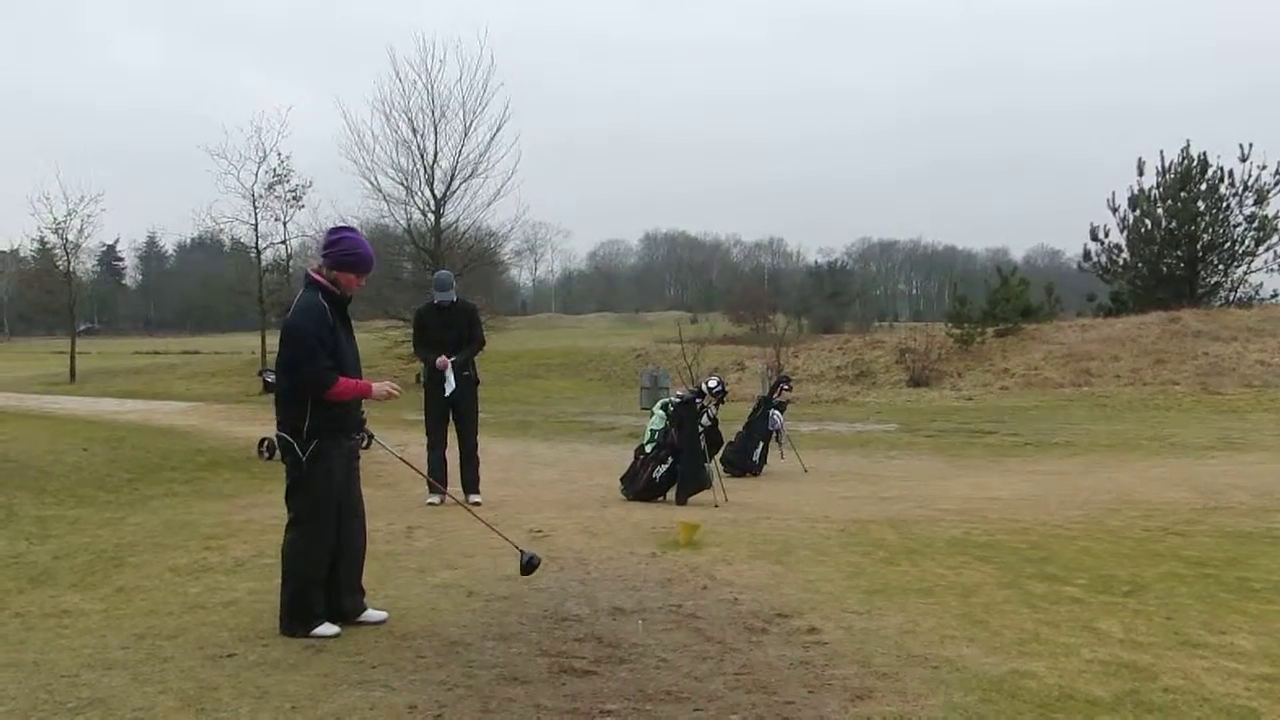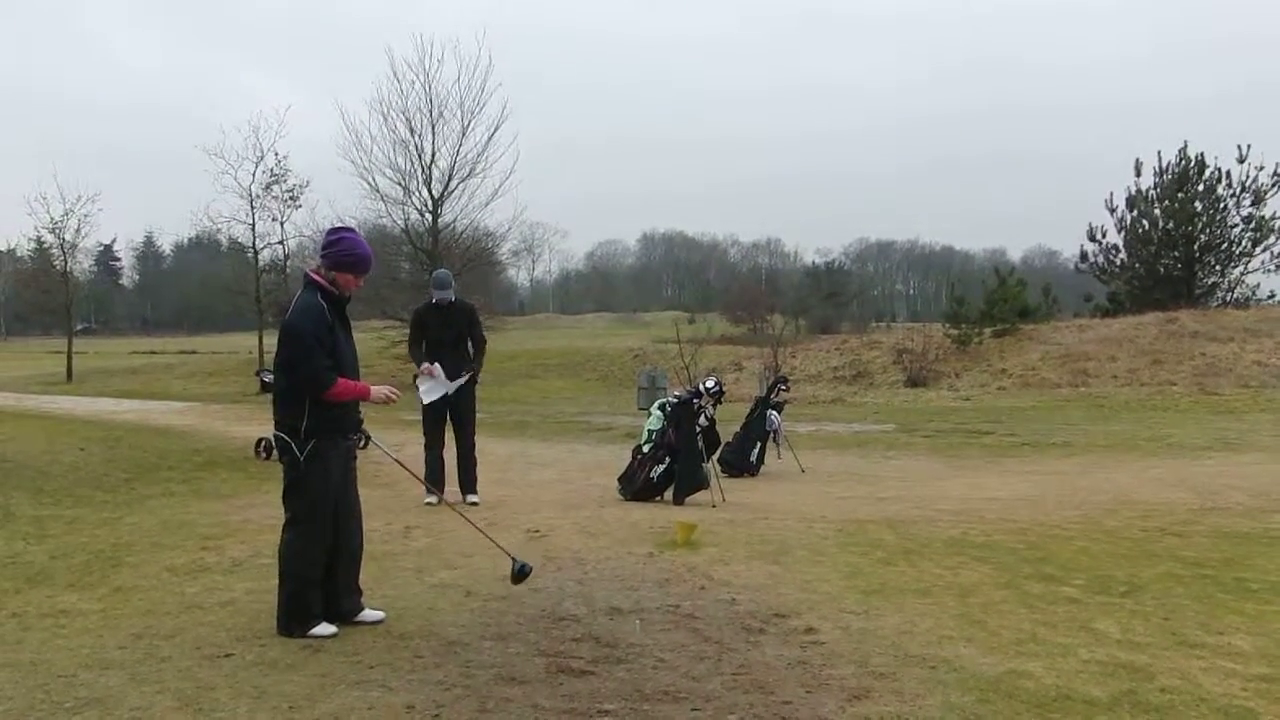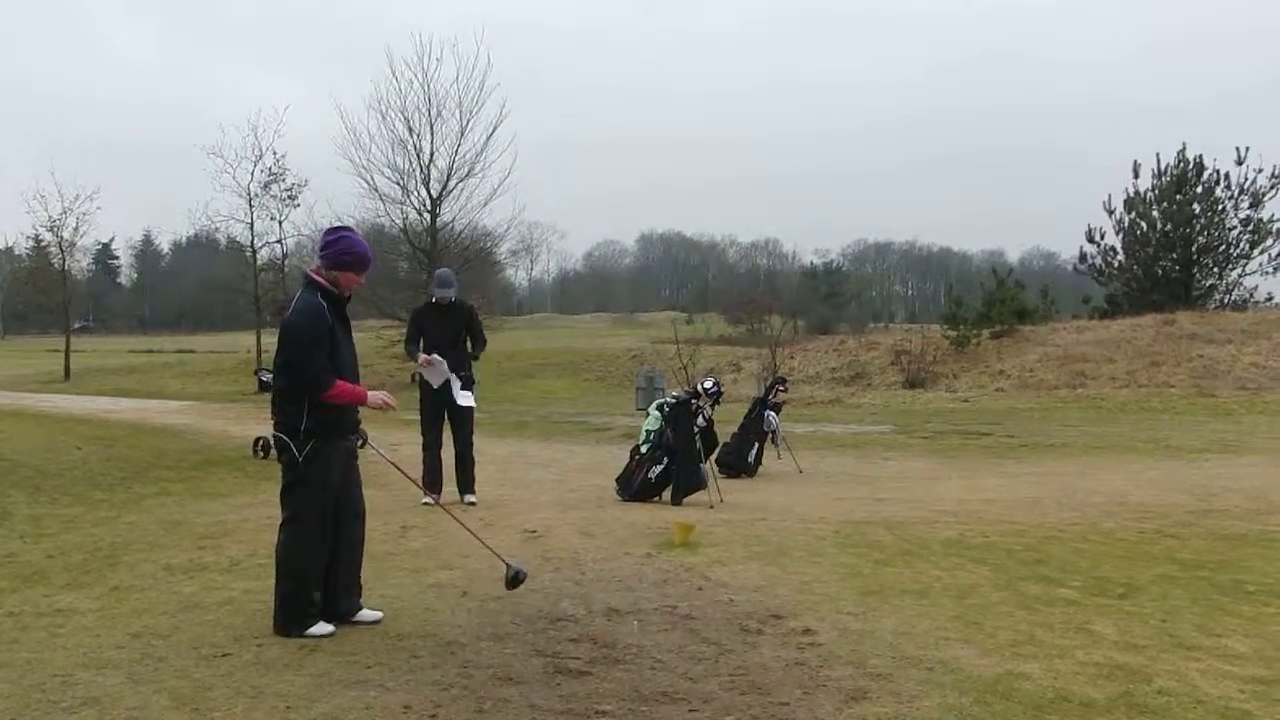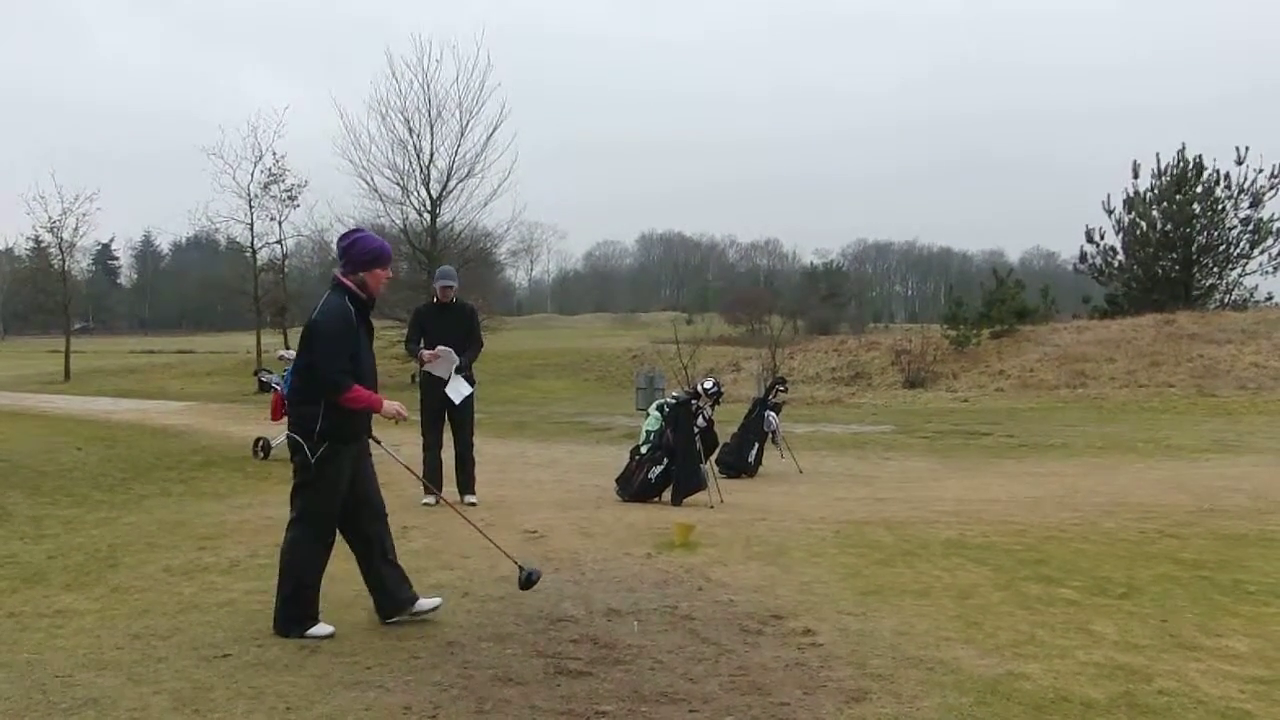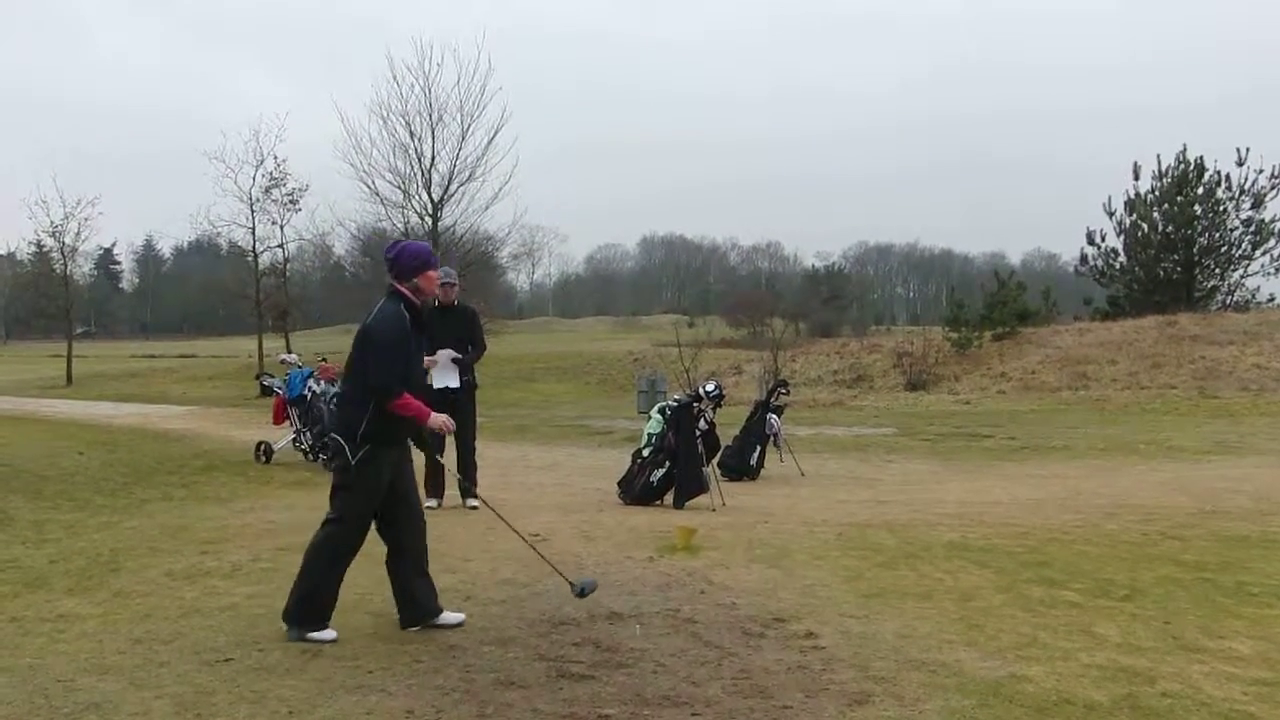
dt=0.3s
person 1, frame 1
left shoulder: (333, 305)
right shoulder: (308, 311)
right elbow: (317, 380)
left wrist: (356, 409)
right wrist: (368, 389)
left hip: (338, 434)
right hip: (311, 438)
left knee: (348, 523)
right knee: (312, 527)
left ankle: (345, 603)
right ankle: (300, 616)
person 1, frame 2
left shoulder: (331, 305)
right shoulder: (307, 311)
right elbow: (317, 381)
left wrist: (353, 414)
right wrist: (367, 392)
left hip: (335, 434)
right hip: (308, 438)
left knee: (345, 523)
right knee: (308, 527)
left ankle: (342, 603)
right ankle: (298, 617)
person 1, frame 3
left shoulder: (331, 305)
right shoulder: (307, 311)
right elbow: (315, 381)
left wrist: (352, 415)
right wrist: (364, 397)
left hip: (334, 434)
right hip: (308, 437)
left knee: (348, 519)
right knee: (305, 527)
left ankle: (340, 603)
right ankle: (294, 616)
person 1, frame 4
left shoulder: (354, 309)
right shoulder: (334, 314)
right elbow: (332, 384)
left wrist: (371, 409)
right wrist: (379, 405)
left hip: (348, 436)
right hip: (322, 438)
left knee: (369, 519)
right knee: (312, 528)
left ankle: (396, 600)
right ankle: (294, 618)
person 1, frame 5
left shoulder: (406, 316)
right shoulder: (389, 321)
right elbow: (384, 391)
left wrist: (420, 419)
right wrist: (426, 417)
left hip: (389, 440)
right hip: (364, 441)
left knee: (406, 525)
right knee: (345, 529)
left ankle: (420, 608)
right ankle: (304, 616)
person 2, frame 1
left shoulder: (468, 310)
right shoulder: (423, 313)
left elbow: (478, 342)
right elbow: (418, 346)
left wrist: (458, 360)
right wrist: (433, 360)
left hip: (464, 378)
right hip: (434, 380)
left knee: (468, 437)
right knee: (435, 438)
left ankle: (472, 489)
right ankle: (436, 489)
person 2, frame 2
left shoulder: (467, 310)
right shoulder: (421, 313)
left elbow: (479, 341)
right elbow: (414, 345)
left wrist: (475, 367)
right wrist: (421, 363)
left hip: (462, 380)
right hip: (432, 381)
left knee: (466, 437)
right knee: (433, 438)
left ankle: (469, 490)
right ankle: (433, 490)
person 2, frame 3
left shoulder: (466, 310)
right shoulder: (421, 312)
left elbow: (479, 339)
right elbow: (410, 343)
left wrist: (475, 353)
right wrist: (418, 356)
left hip: (460, 378)
right hip: (430, 380)
left knee: (464, 437)
right knee: (431, 438)
left ankle: (467, 489)
right ankle: (431, 489)
person 2, frame 4
left shoulder: (467, 311)
right shoulder: (422, 312)
left elbow: (476, 344)
right elbow: (410, 343)
left wrist: (465, 362)
right wrist: (421, 353)
left hip: (461, 380)
right hip: (431, 381)
left knee: (464, 438)
right knee: (431, 438)
left ankle: (467, 490)
right ankle: (432, 490)
person 2, frame 5
left shoulder: (469, 314)
right shoulder: (426, 315)
left elbow: (480, 346)
left wrist: (467, 360)
right wrist: (423, 359)
left hip: (463, 383)
right hip: (434, 383)
left knee: (466, 441)
right knee: (433, 441)
left ankle: (469, 492)
right ankle: (434, 494)
